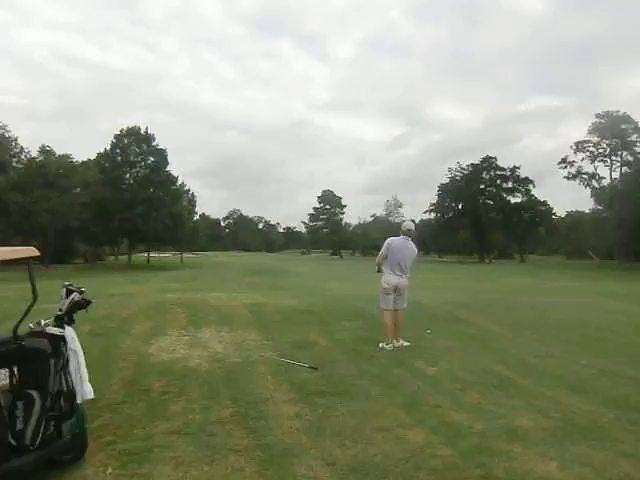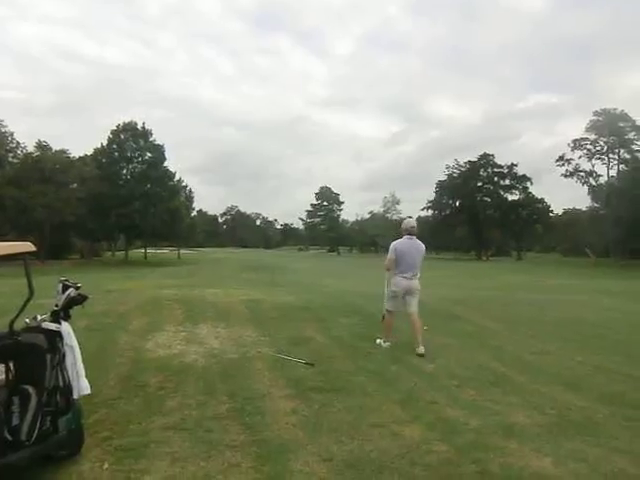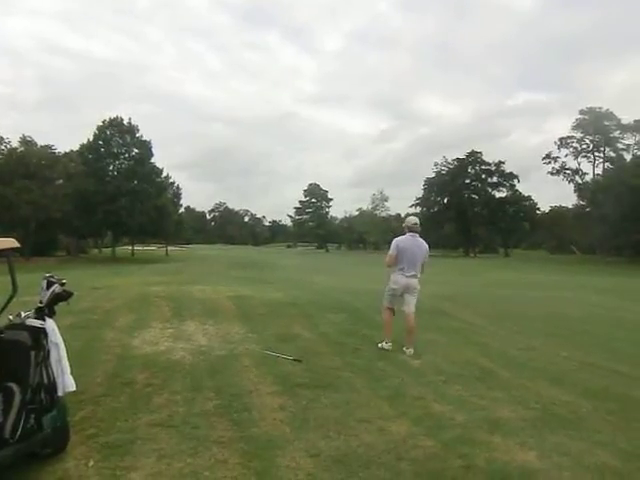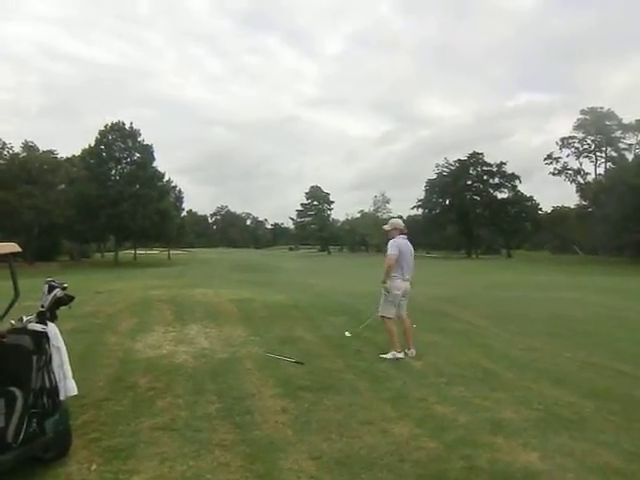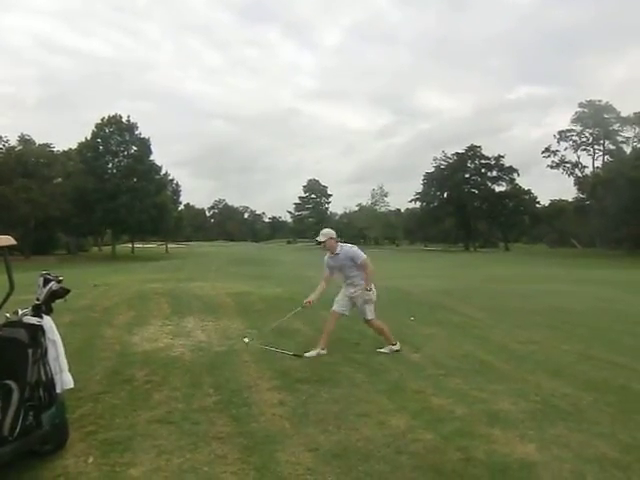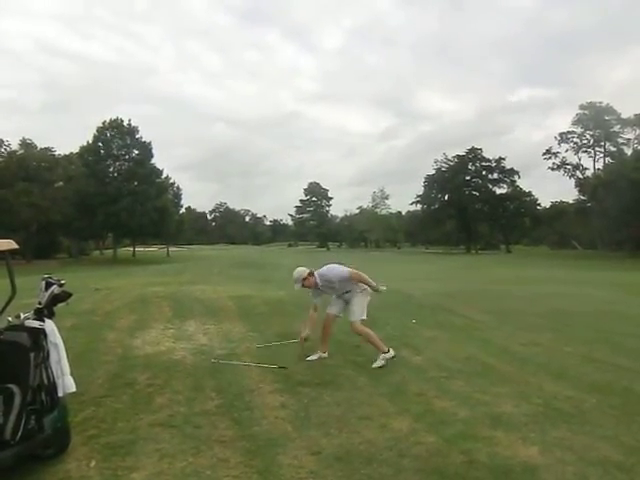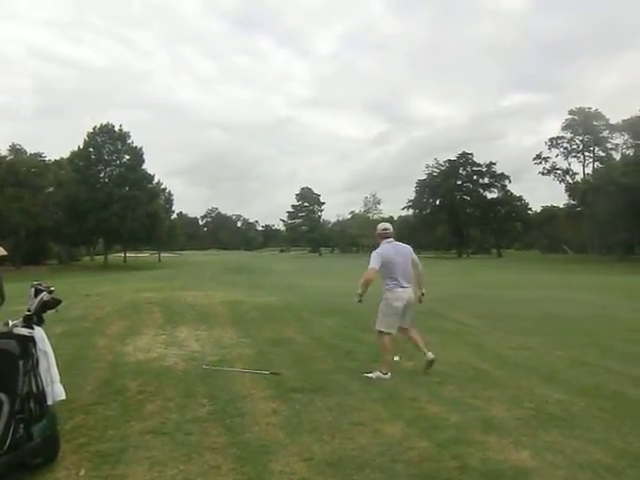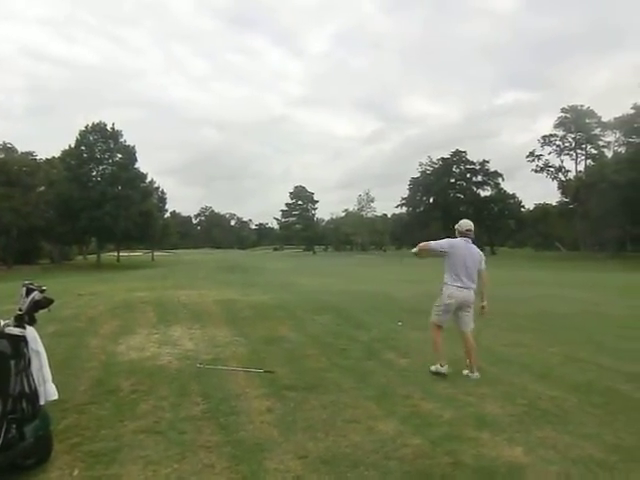
dt=0.7s
person 1, frame 1
left shoulder: (390, 241)
right shoulder: (414, 249)
left elbow: (379, 261)
left wrist: (379, 267)
left hip: (388, 278)
right hip: (403, 281)
left knee: (387, 310)
right knee: (398, 311)
left ankle: (388, 342)
right ankle: (397, 340)
person 1, frame 2
left shoulder: (396, 244)
right shoulder: (421, 246)
left elbow: (388, 266)
left wrist: (388, 265)
left hip: (398, 281)
right hip: (414, 282)
left knee: (390, 312)
right knee: (414, 313)
left ankle: (386, 340)
right ankle: (420, 346)
person 1, frame 3
left shoulder: (398, 241)
right shoulder: (424, 245)
left elbow: (388, 263)
right elbow: (421, 268)
left wrist: (391, 258)
left hip: (397, 279)
right hip: (413, 281)
left knee: (387, 308)
right knee: (410, 313)
left ankle: (387, 341)
right ankle: (409, 347)
person 1, frame 4
left shoulder: (394, 243)
right shoulder: (409, 245)
left elbow: (389, 263)
left wrist: (384, 281)
left hip: (394, 283)
right hip: (405, 284)
left knee: (387, 317)
right knee: (403, 316)
left ankle: (397, 351)
right ankle: (410, 348)
person 1, frame 5
left shoulder: (350, 250)
right shoulder: (328, 259)
left elbow: (368, 268)
right elbow: (324, 281)
left wrist: (367, 290)
right wrist: (312, 297)
left hip: (363, 288)
right hip: (348, 288)
left knee: (369, 320)
right knee: (333, 315)
left ankle: (393, 344)
right ankle: (320, 348)
person 1, frame 6
left shoulder: (329, 273)
right shoulder: (315, 287)
left elbow: (356, 274)
right elbow: (314, 310)
left wrist: (374, 287)
right wrist: (307, 330)
left hip: (358, 291)
left knee: (356, 326)
right knee: (328, 318)
left ankle: (385, 351)
right ankle: (322, 351)
person 1, frame 7
left shoulder: (379, 253)
right shoulder: (406, 248)
left elbow: (368, 277)
right elbow: (418, 268)
left wrist: (360, 293)
right wrist: (421, 289)
left hip: (393, 295)
right hip: (408, 293)
left knee: (384, 333)
right knee: (404, 328)
left ankle: (384, 371)
right ankle: (427, 354)
person 1, frame 8
left shoulder: (451, 243)
right shoulder: (479, 253)
left elbow: (424, 246)
right elbow: (483, 279)
left wrist: (416, 249)
right wrist: (483, 301)
left hip: (450, 292)
right hip: (468, 295)
left knee: (436, 326)
right knee: (467, 333)
left ankle: (442, 364)
right ankle: (473, 370)
